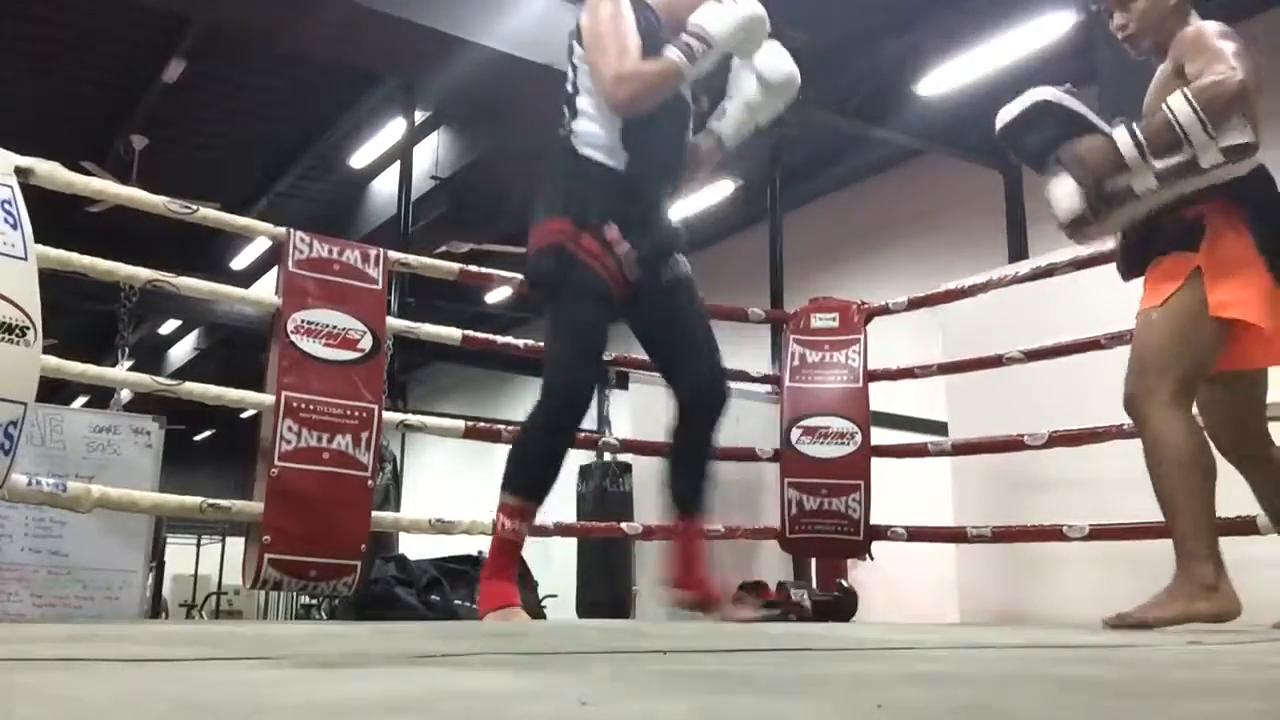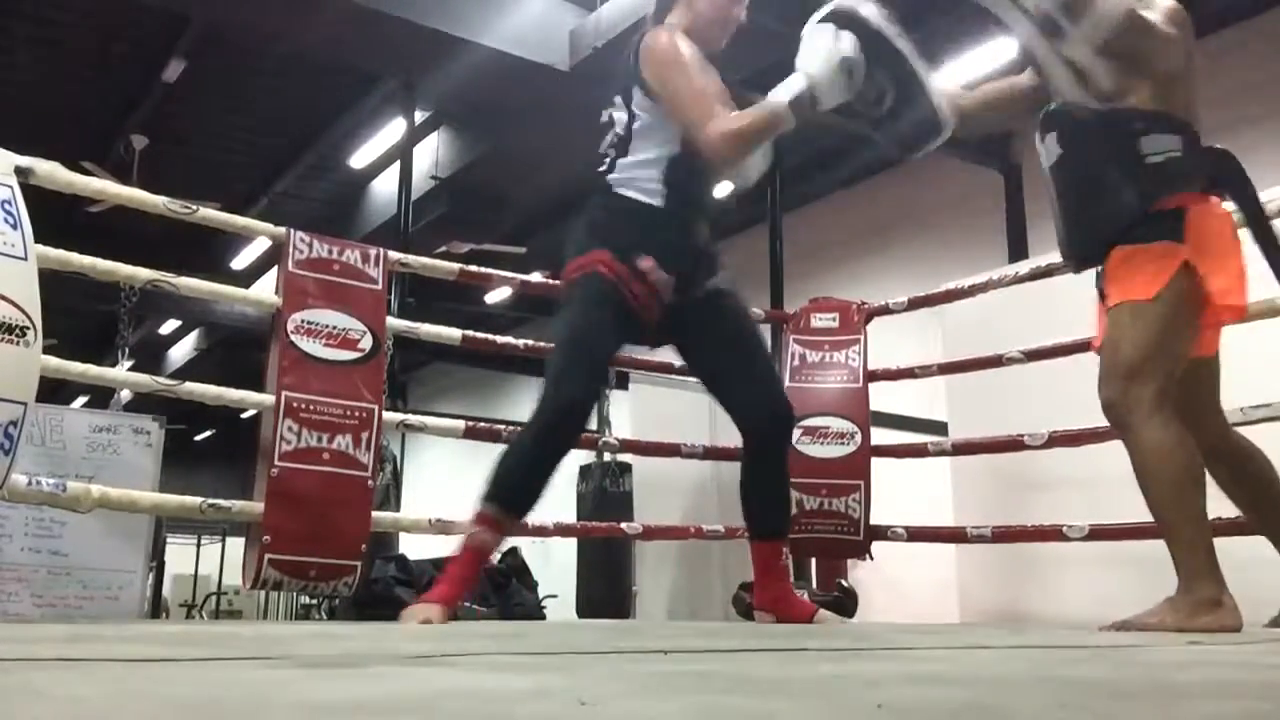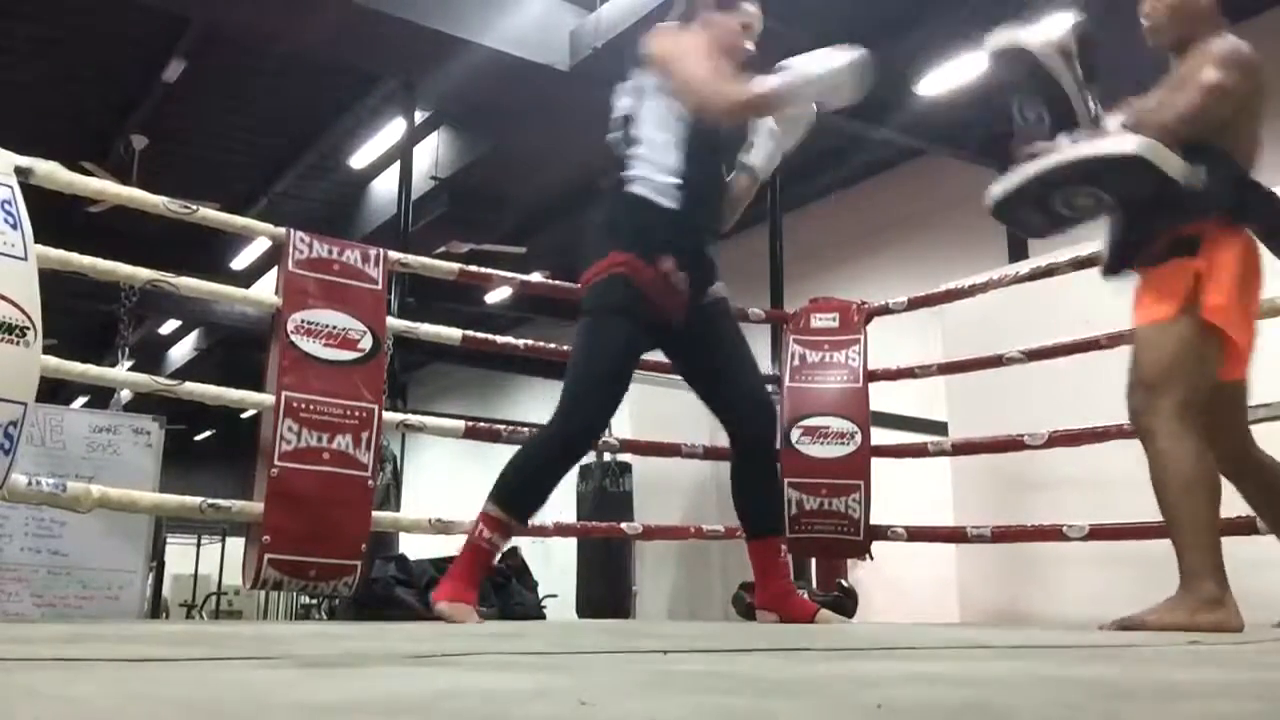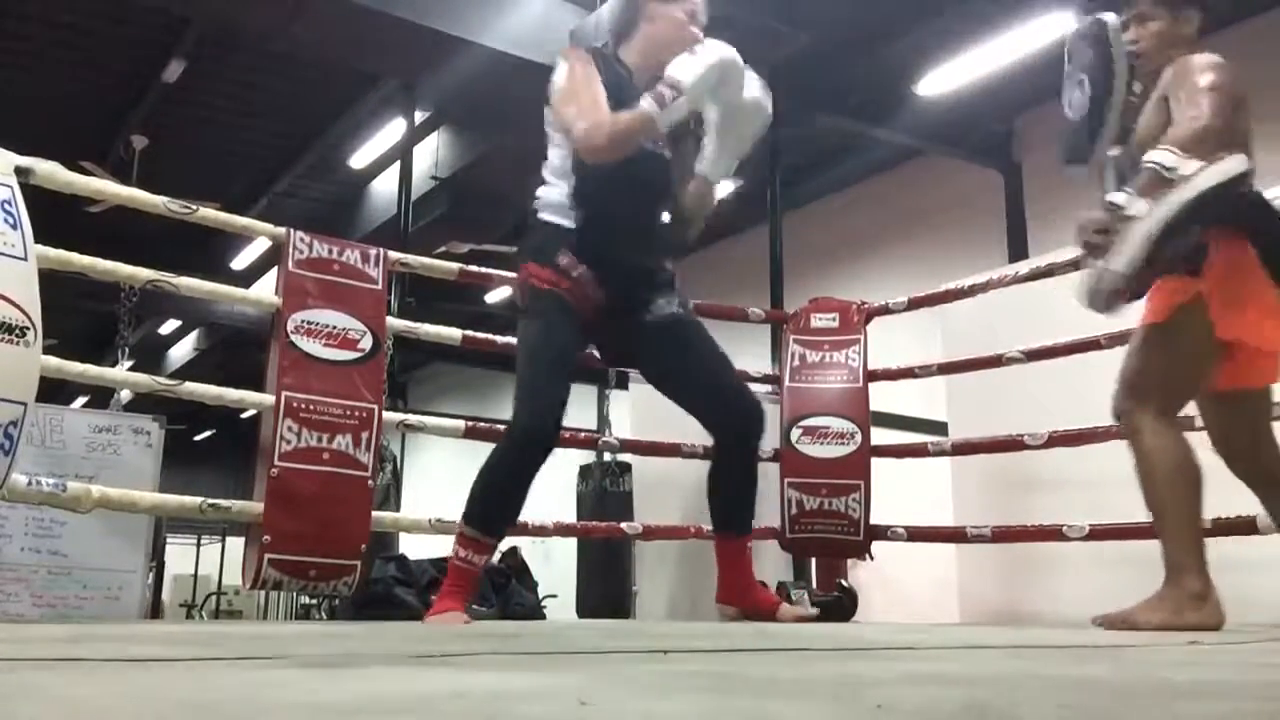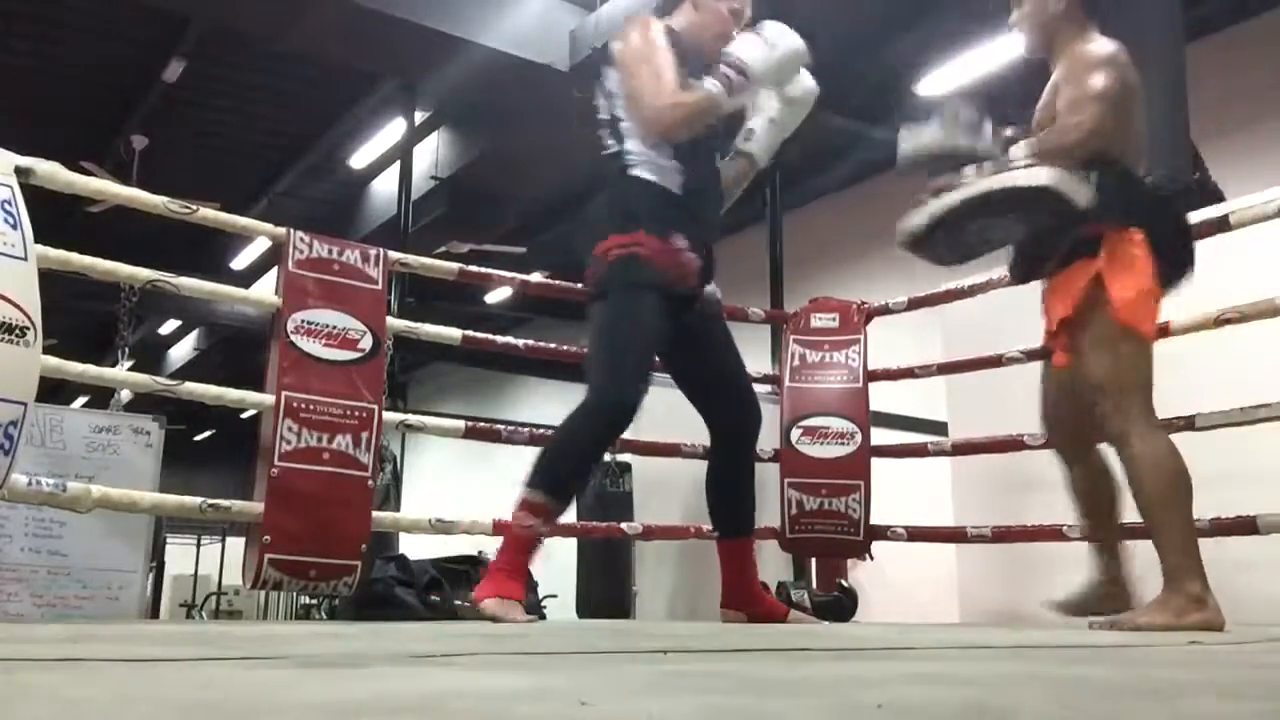
dt=0.5s
person 1, frame 1
right shoulder: (1173, 70)
left elbow: (1227, 89)
right elbow: (1160, 170)
left wrist: (1115, 149)
right wrist: (1100, 166)
left hip: (1210, 246)
right hip: (1200, 254)
left knee: (1153, 396)
left ankle: (1200, 578)
person 1, frame 2
right shoulder: (1053, 68)
left elbow: (1156, 59)
right elbow: (973, 111)
left hip: (1169, 227)
right hip: (1129, 243)
left knee: (1133, 399)
right knee: (1197, 420)
left ankle: (1202, 594)
person 1, frame 3
left shoulder: (1225, 55)
right shoulder: (1183, 78)
left elbow: (1168, 123)
left hip: (1201, 256)
right hip: (1182, 263)
left knee: (1159, 409)
right knee: (1227, 442)
left ankle: (1203, 596)
person 1, frame 4
left shoulder: (1199, 72)
right shoulder: (1163, 93)
left elbow: (1192, 132)
left wrist: (1124, 210)
left hip: (1206, 271)
right hip: (1199, 280)
left knee: (1141, 409)
left ankle: (1187, 591)
person 1, frame 5
left shoulder: (1095, 56)
right shoulder: (1071, 74)
left elbow: (1078, 137)
left hip: (1103, 256)
right hip: (1079, 267)
left knee: (1123, 415)
right knee: (1066, 429)
left ankle: (1187, 593)
right ankle: (1111, 578)
person 2, frame 1
left shoulder: (670, 59)
right elbow: (621, 92)
left wrist: (734, 119)
left hip: (645, 235)
right hip: (585, 224)
left knee: (705, 390)
right knee: (568, 395)
left ankle: (691, 573)
right ankle: (497, 581)
person 2, frame 2
left shoulder: (704, 70)
right elbow: (720, 143)
right wrist: (805, 87)
left hip: (682, 268)
right hip: (616, 259)
left knee: (769, 417)
right knee: (563, 411)
left ankle: (776, 596)
right ankle: (452, 586)
person 2, frame 3
left shoulder: (698, 118)
left elbow: (718, 215)
right elbow: (726, 103)
left wrist: (769, 150)
right wrist: (805, 79)
left hip: (686, 277)
right hip: (633, 267)
left knee: (755, 420)
right knee: (576, 424)
left ankle: (779, 600)
right ankle: (457, 583)
person 2, frame 4
left shoulder: (675, 105)
right shoulder: (581, 67)
left elbow: (687, 213)
right elbow: (593, 142)
left wrist: (723, 142)
right wrist: (677, 90)
left hip: (639, 289)
right hip: (565, 280)
left knee: (740, 416)
right knee: (532, 432)
left ankle: (739, 591)
right ankle: (451, 598)
person 2, frame 5
left shoulder: (697, 68)
left elbow: (712, 197)
right elbow: (666, 119)
left wrist: (765, 133)
right wrist: (740, 72)
left hip: (684, 266)
right hip: (639, 248)
left knee: (738, 414)
right knee: (612, 400)
left ankle: (744, 597)
right ankle: (502, 577)
